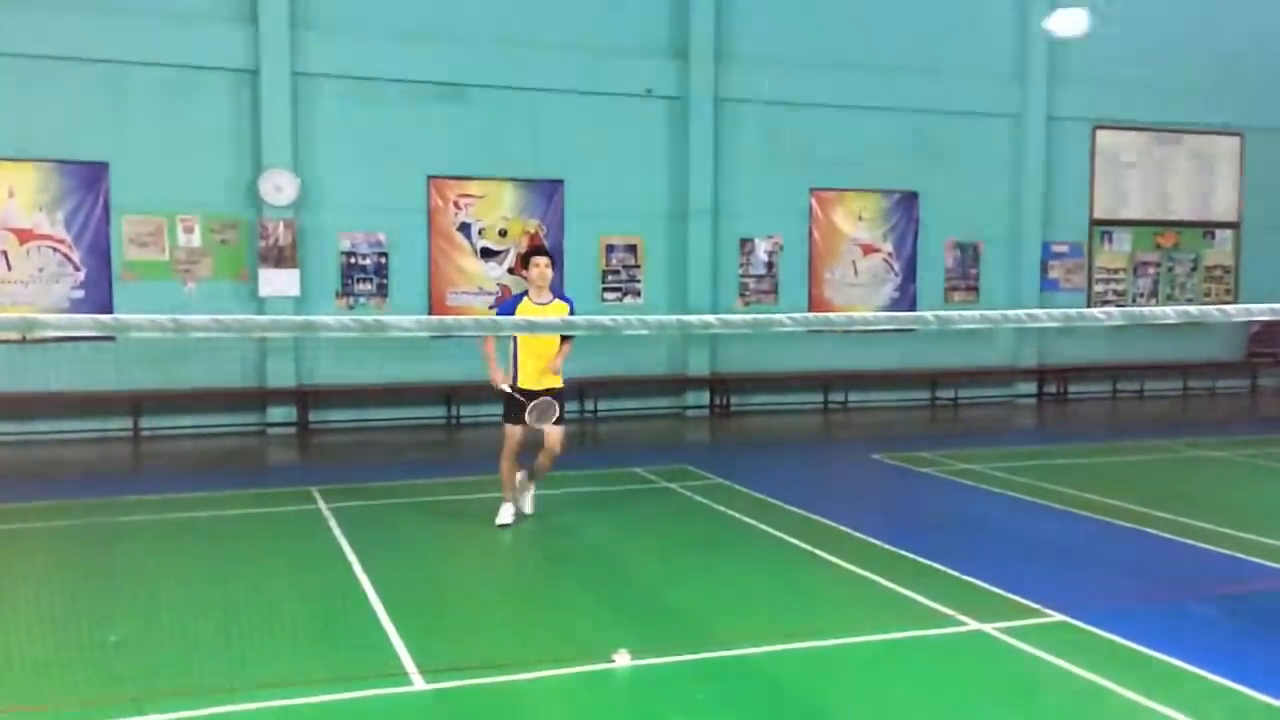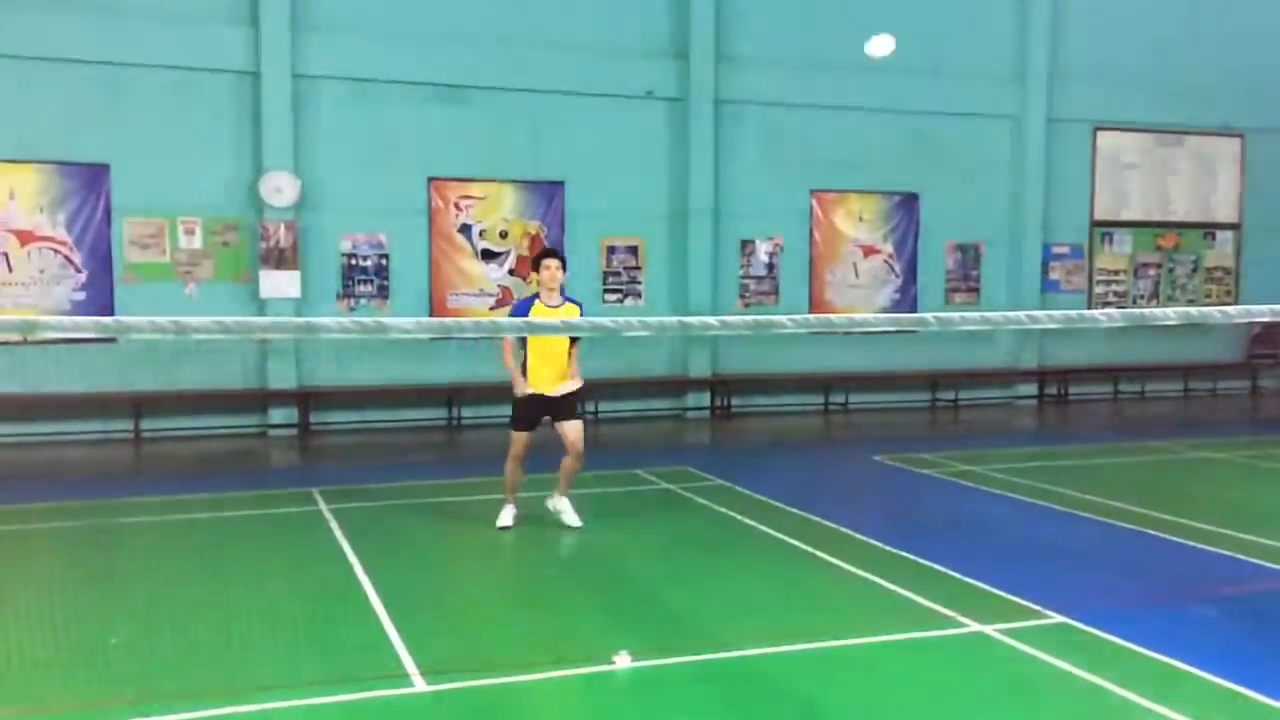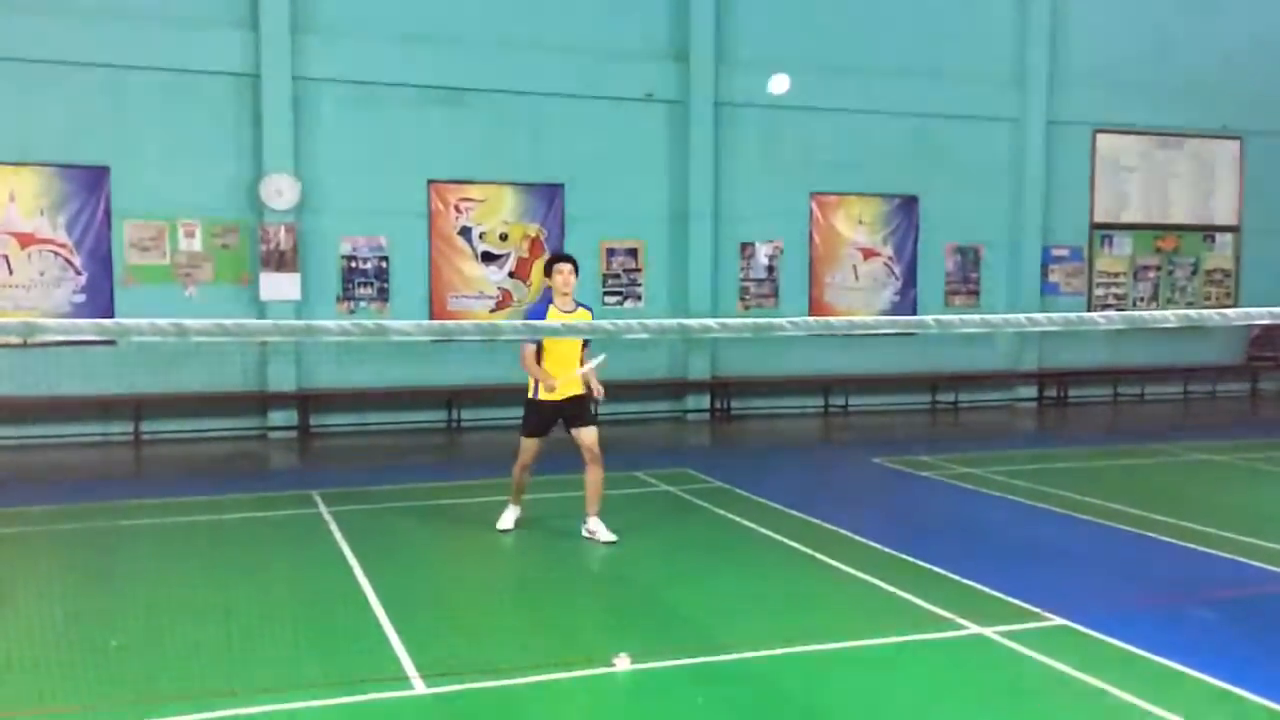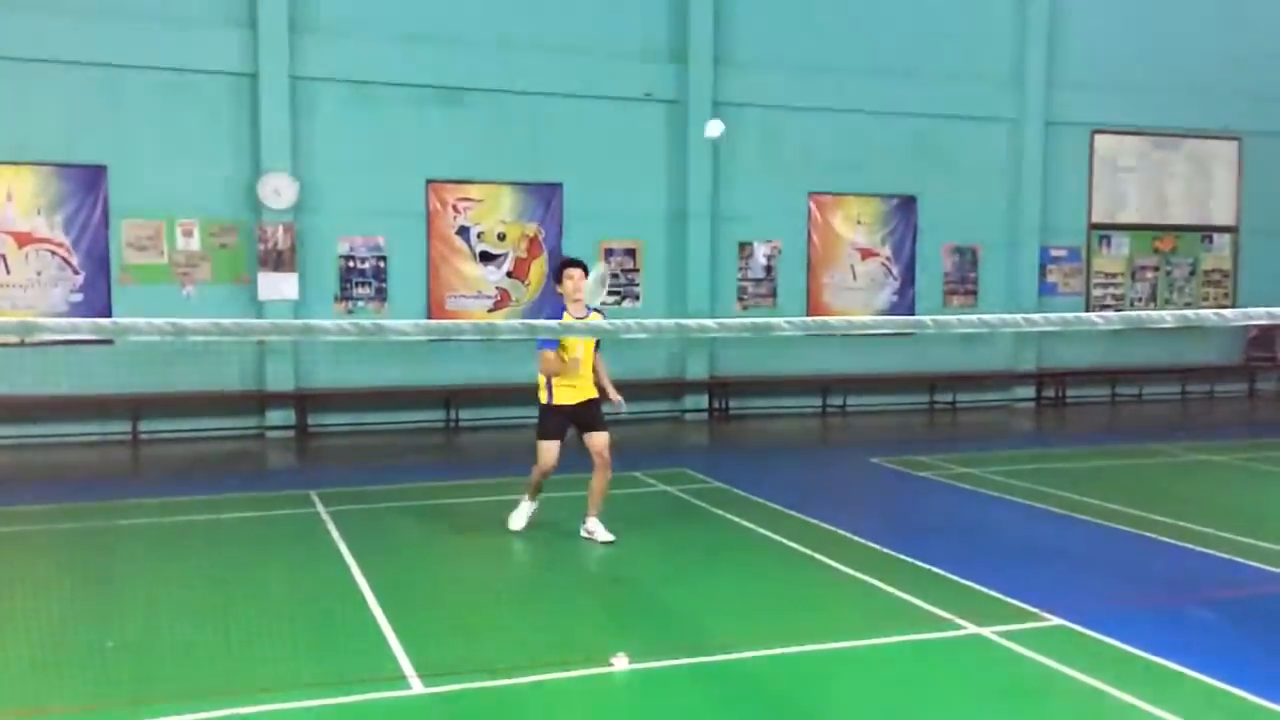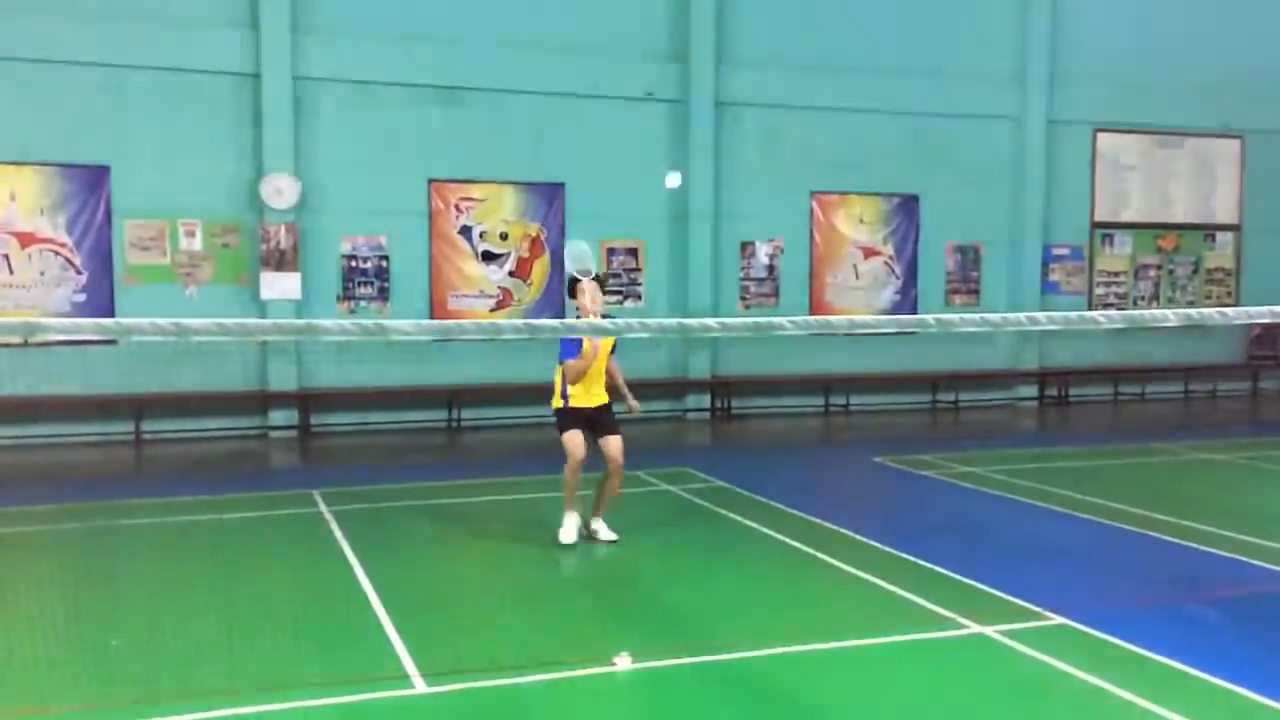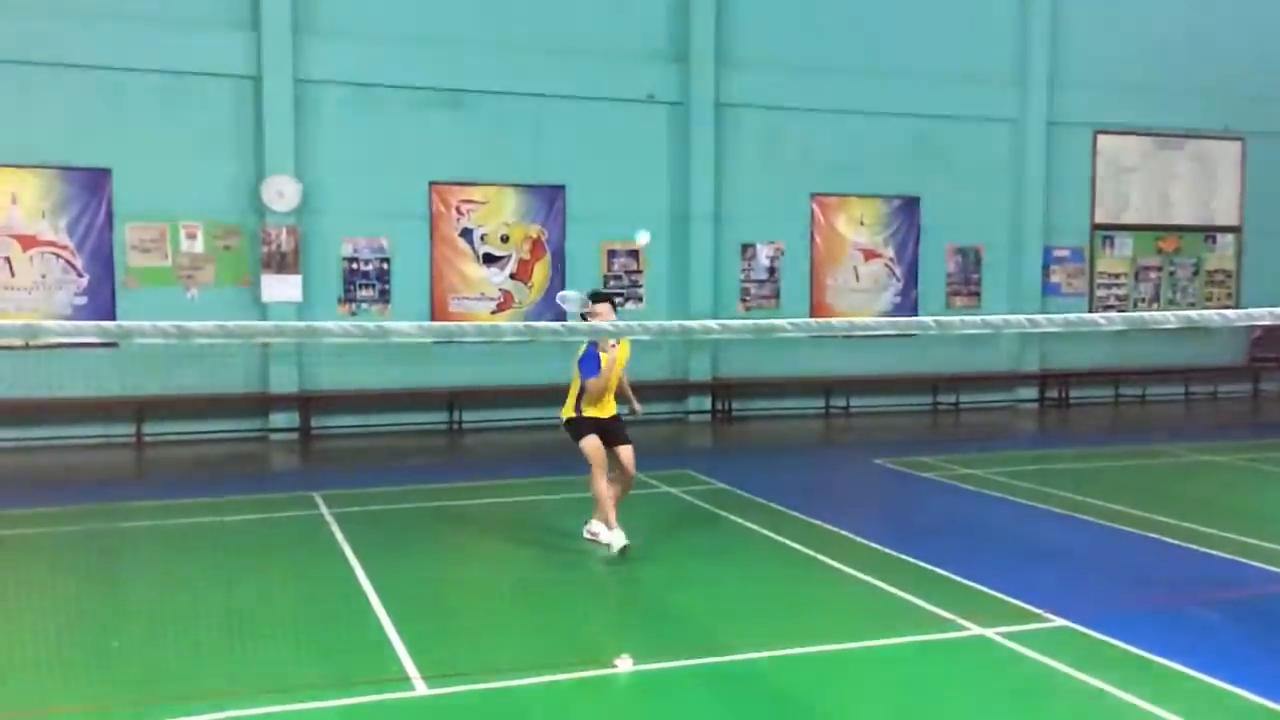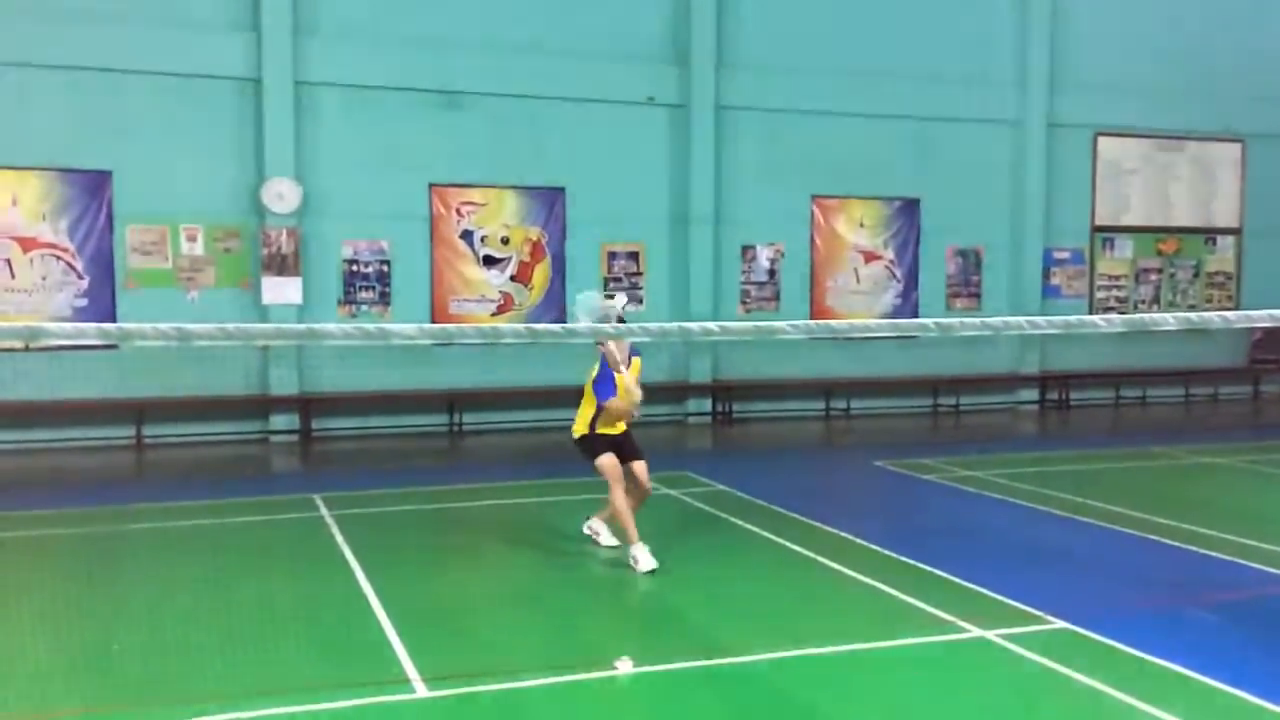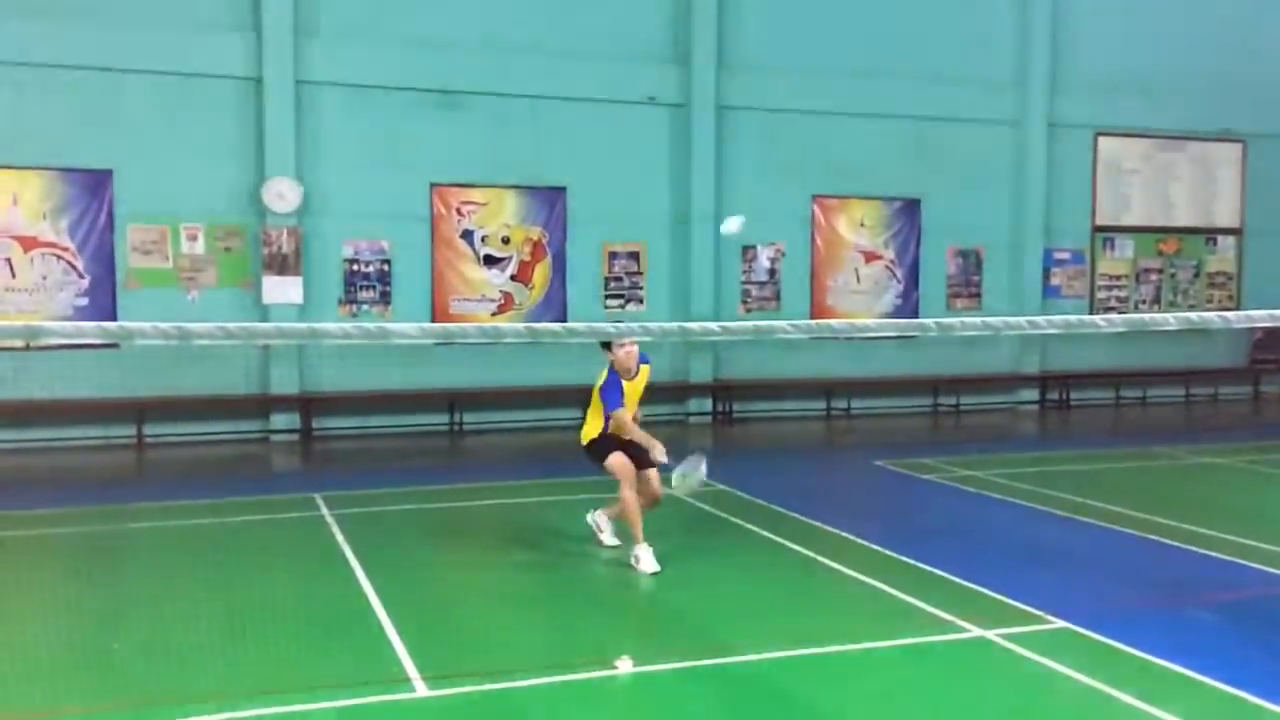
dt=0.1s
person 1, frame 1
left shoulder: (565, 306)
right shoulder: (512, 305)
right elbow: (490, 338)
left wrist: (560, 359)
right wrist: (493, 368)
left hip: (551, 387)
right hip: (519, 386)
left knee: (553, 448)
right knee: (511, 448)
left ankle: (527, 480)
right ankle: (508, 503)
person 1, frame 2
left shoulder: (575, 309)
right shoulder: (524, 308)
right elbow: (507, 346)
left wrist: (575, 370)
right wrist: (517, 379)
left hip: (563, 391)
right hip: (529, 391)
left knee: (576, 448)
right knee: (516, 453)
left ankle: (560, 498)
right ankle: (509, 505)
person 1, frame 3
left shoulder: (586, 314)
right shoulder: (538, 313)
right elbow: (526, 358)
left wrist: (593, 381)
right wrist: (546, 379)
left hip: (576, 395)
right hip: (543, 397)
left knee: (593, 453)
right knee: (526, 459)
left ankle: (591, 521)
right ankle: (514, 505)
person 1, frame 4
left shoulder: (598, 318)
right shoulder: (553, 321)
right elbow: (545, 367)
left wrist: (609, 388)
right wrist: (567, 367)
left hip: (587, 399)
right hip: (556, 401)
left knee: (603, 458)
right knee: (547, 465)
left ankle: (591, 522)
right ankle: (529, 501)
person 1, frame 5
right shoulder: (571, 334)
right elbow: (572, 376)
left wrist: (626, 394)
right wrist: (590, 347)
left hip: (599, 402)
right hip: (570, 404)
left knee: (616, 460)
right knee: (577, 455)
left ankle: (595, 520)
right ankle: (570, 514)
person 1, frame 6
left shoulder: (624, 341)
right shoulder: (589, 353)
right elbow: (594, 394)
left wrist: (632, 400)
right wrist: (609, 364)
left hip: (608, 414)
right hip: (580, 415)
left knee: (628, 471)
right knee: (600, 460)
left ankle: (596, 524)
right ankle: (614, 531)
person 1, frame 7
left shoulder: (635, 357)
right shoulder: (602, 376)
right elbow: (616, 413)
left wrist: (633, 398)
right wrist: (631, 400)
left hip: (618, 430)
right hip: (591, 432)
left knee: (643, 486)
right knee: (616, 476)
left ankle: (598, 523)
right ankle: (636, 547)
person 1, frame 8
left shoulder: (644, 364)
right shoulder: (609, 385)
right elbow: (625, 424)
right wrist: (651, 443)
left hip: (627, 436)
right hip: (599, 437)
left knee: (654, 492)
right knee: (627, 476)
left ankle: (602, 517)
right ankle: (640, 549)
